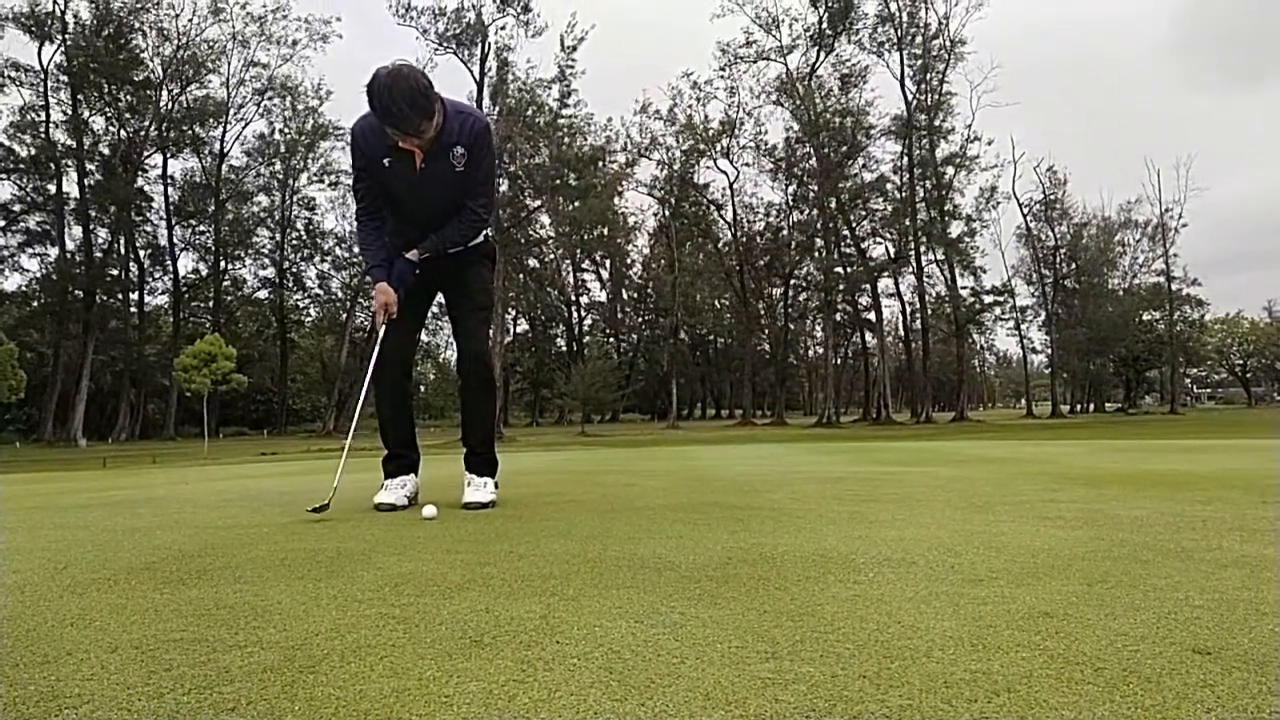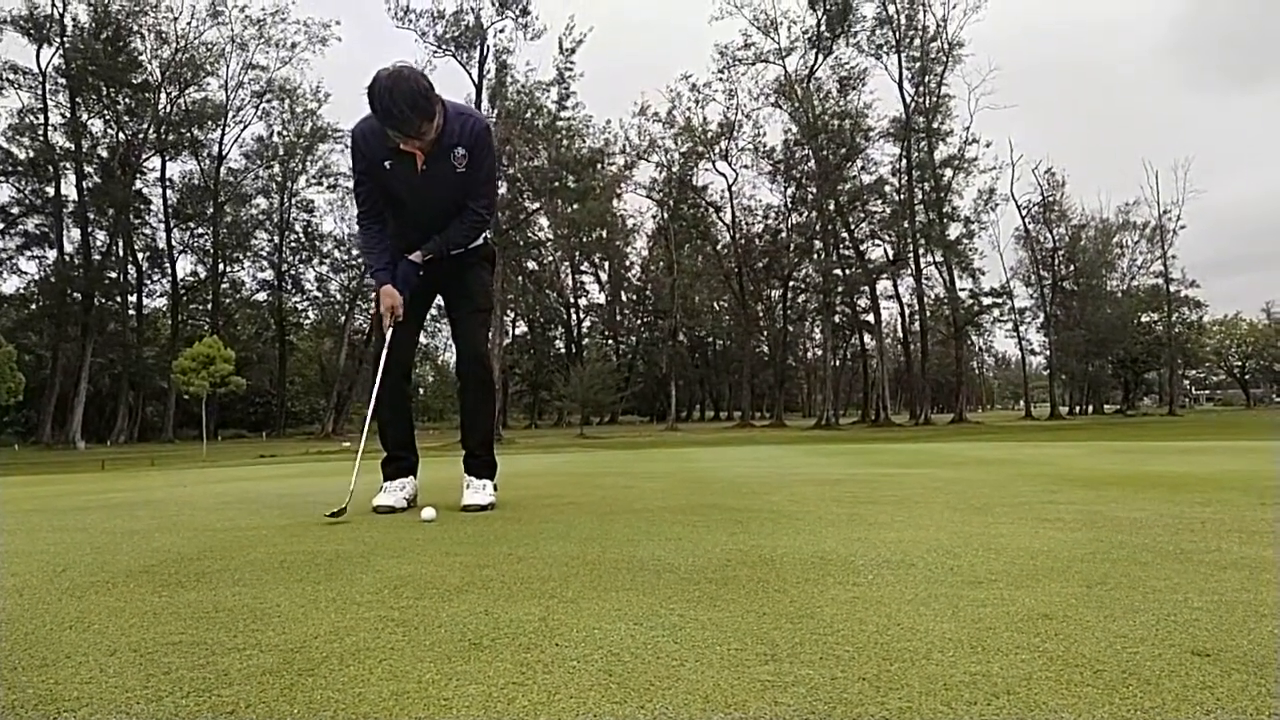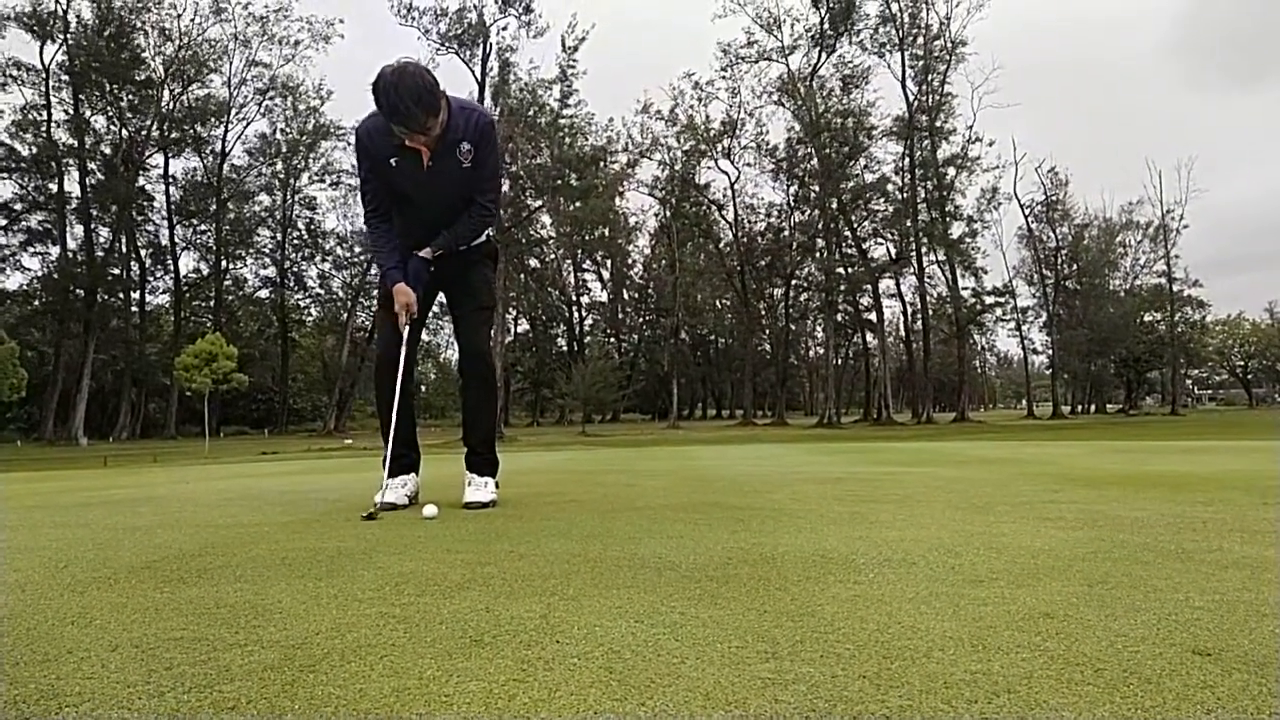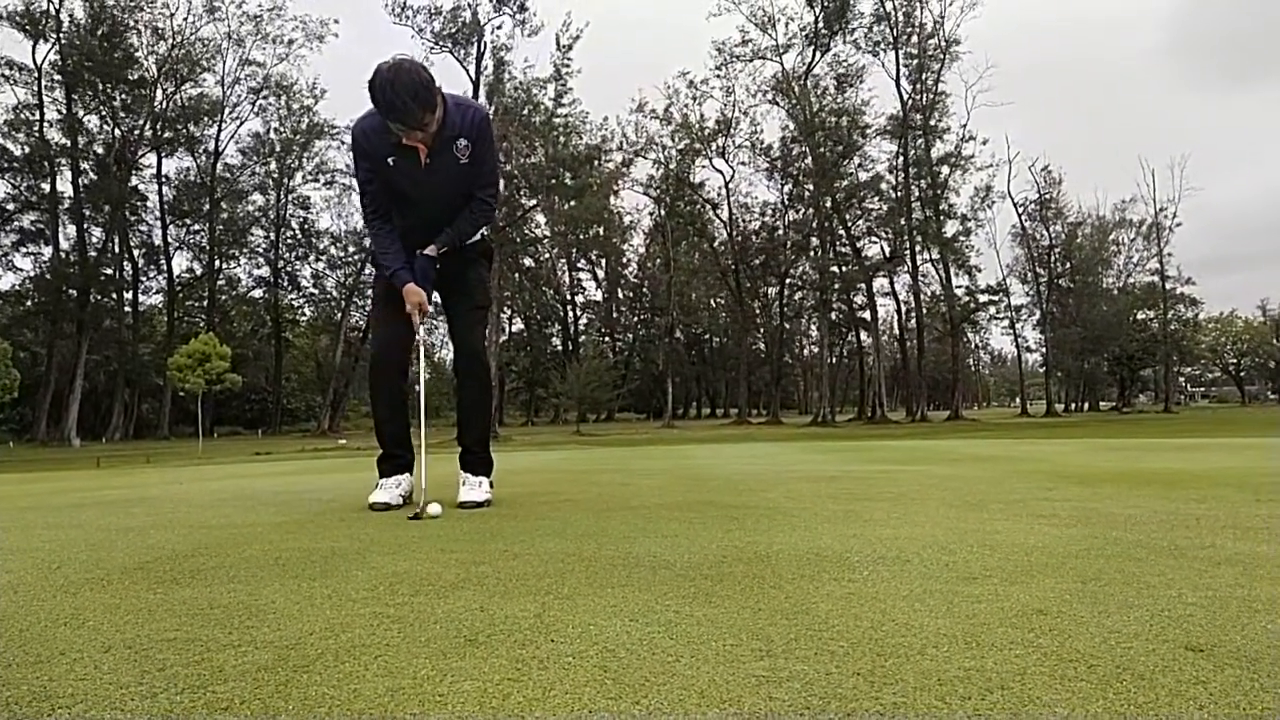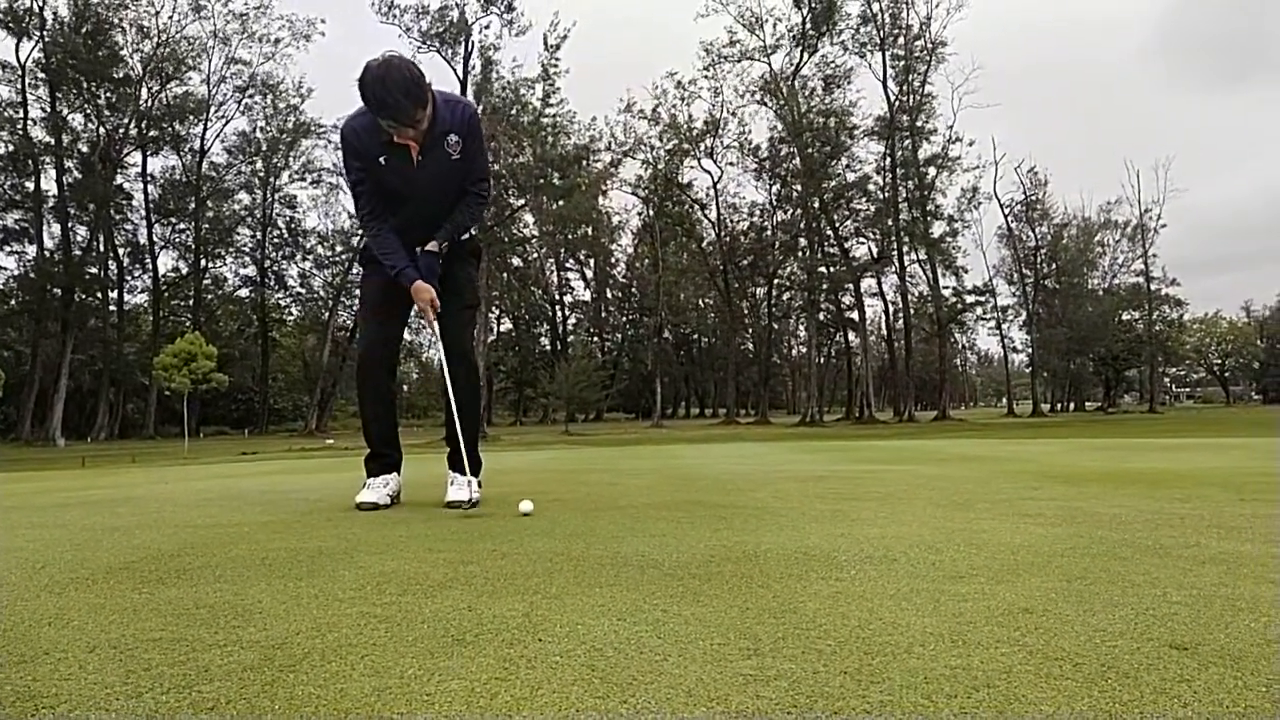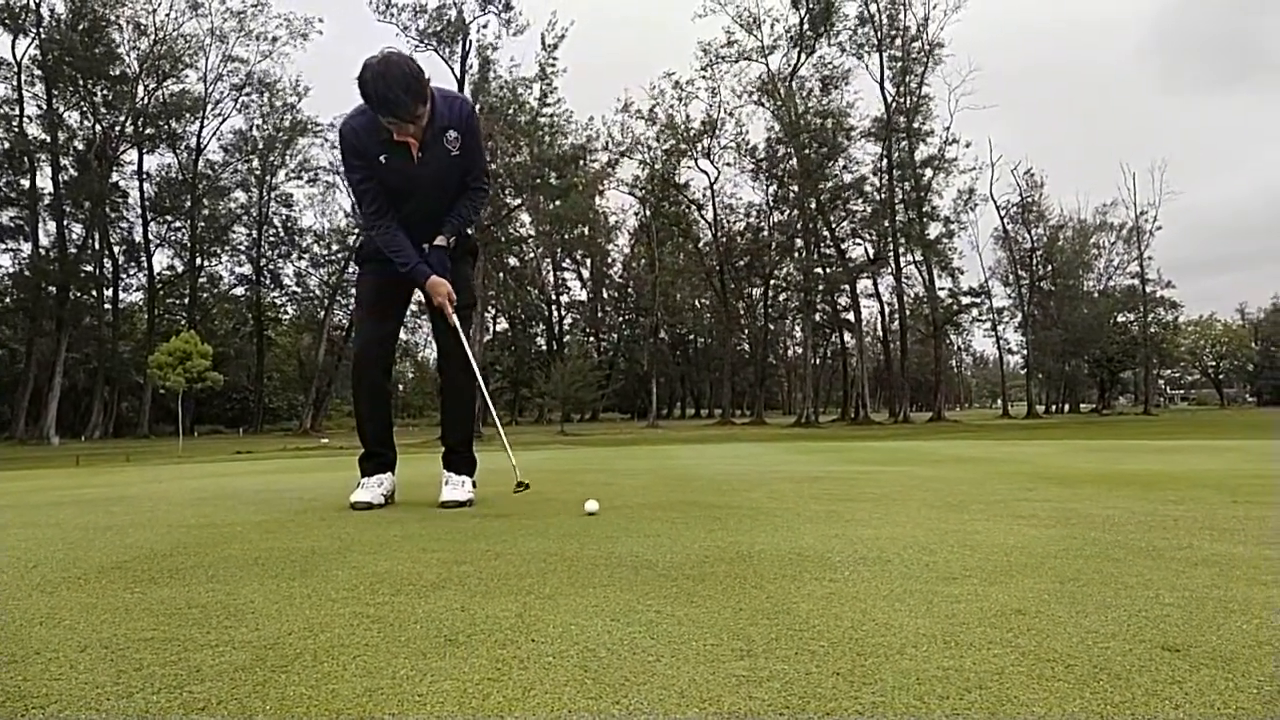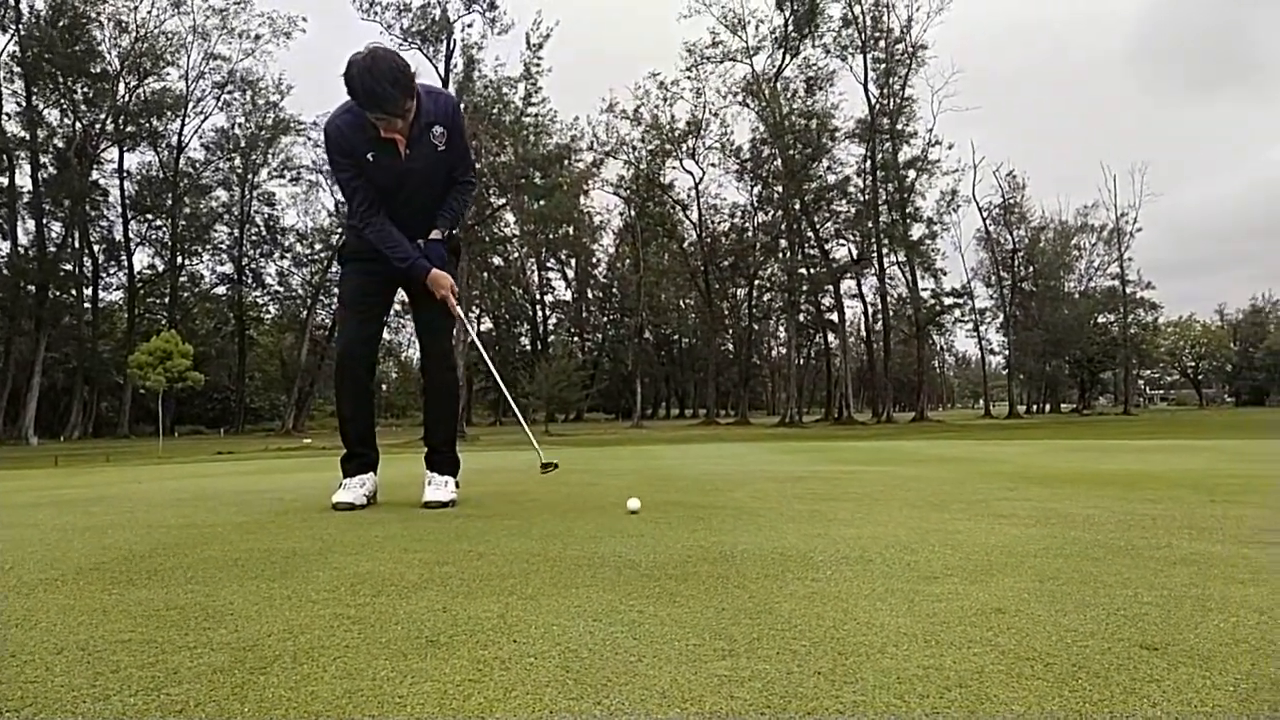
dt=0.1s
person 1, frame 1
left shoulder: (473, 127)
right shoulder: (366, 135)
left elbow: (478, 212)
right elbow: (369, 215)
left wrist: (419, 255)
right wrist: (379, 277)
left hip: (464, 254)
right hip: (399, 258)
left knee: (475, 354)
right knee: (389, 357)
left ankle: (480, 471)
right ankle: (401, 471)
person 1, frame 2
left shoulder: (473, 129)
right shoulder: (366, 137)
left elbow: (480, 212)
right elbow: (371, 218)
left wrist: (423, 256)
right wrist: (384, 279)
left hip: (464, 256)
right hip: (400, 260)
left knee: (474, 357)
right knee: (389, 360)
left ankle: (480, 473)
right ankle: (400, 473)
person 1, frame 3
left shoulder: (477, 123)
right shoulder: (371, 135)
left elbow: (487, 205)
right elbow: (377, 217)
left wrist: (433, 254)
right wrist: (395, 280)
left hip: (466, 253)
right hip: (403, 257)
left knee: (476, 354)
right knee: (390, 356)
left ankle: (481, 471)
right ankle: (402, 471)
person 1, frame 4
left shoulder: (473, 120)
right shoulder: (367, 134)
left elbow: (486, 199)
right elbow: (377, 217)
left wrist: (436, 251)
right wrist: (402, 279)
left hip: (462, 251)
right hip: (401, 255)
left knee: (471, 353)
right knee: (385, 356)
left ankle: (476, 470)
right ankle: (396, 470)
person 1, frame 5
left shoulder: (461, 115)
right shoulder: (356, 134)
left elbow: (477, 192)
right elbow: (373, 219)
left wrist: (437, 246)
right wrist: (410, 279)
left hip: (451, 251)
right hip: (389, 255)
left knee: (461, 353)
right knee: (374, 355)
left ankle: (464, 470)
right ankle: (384, 470)
person 1, frame 6
left shoulder: (459, 112)
right shoulder: (356, 133)
left elbow: (477, 185)
right elbow: (377, 217)
left wrist: (444, 241)
right wrist: (421, 276)
left hip: (449, 248)
right hip: (388, 253)
left knee: (456, 353)
right knee: (369, 354)
left ankle: (458, 469)
right ankle: (378, 469)
person 1, frame 7
left shoulder: (444, 107)
right shoulder: (341, 130)
left elbow: (463, 179)
right elbow: (366, 217)
left wrist: (439, 237)
right wrist: (422, 271)
left hip: (433, 247)
right hip: (370, 252)
left knee: (439, 354)
right knee: (353, 354)
left ankle: (442, 470)
right ankle: (360, 470)
